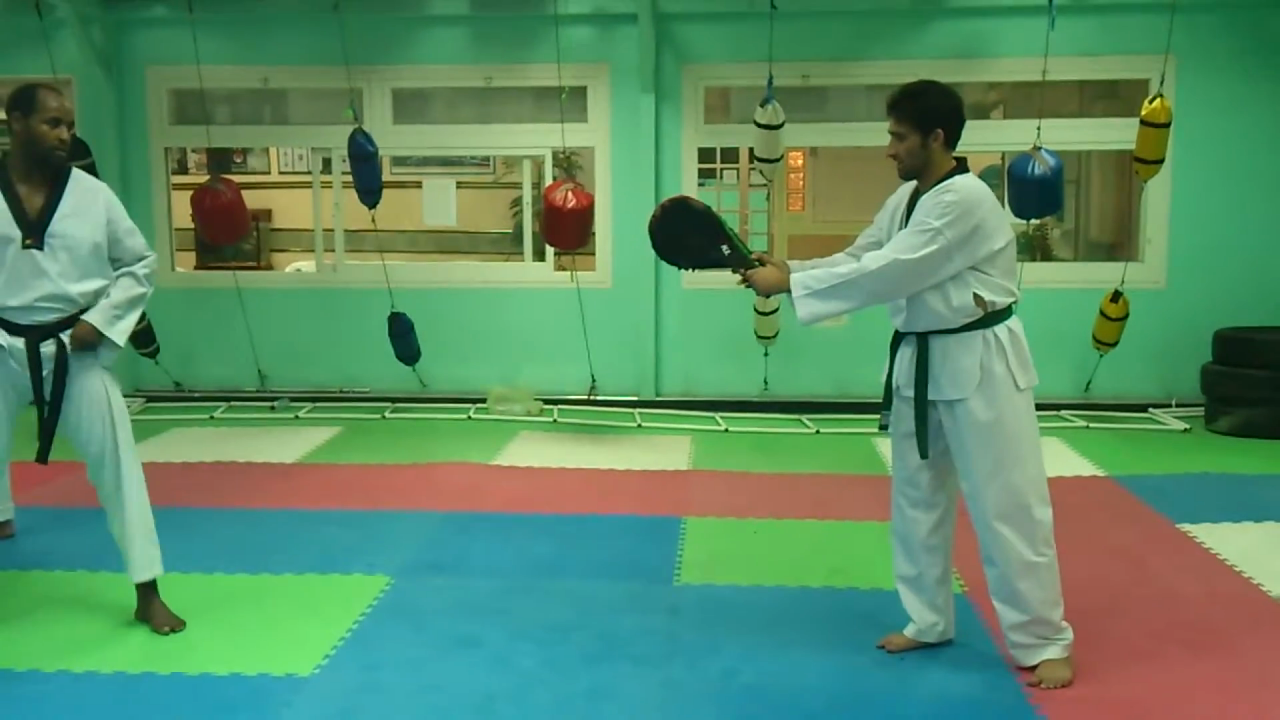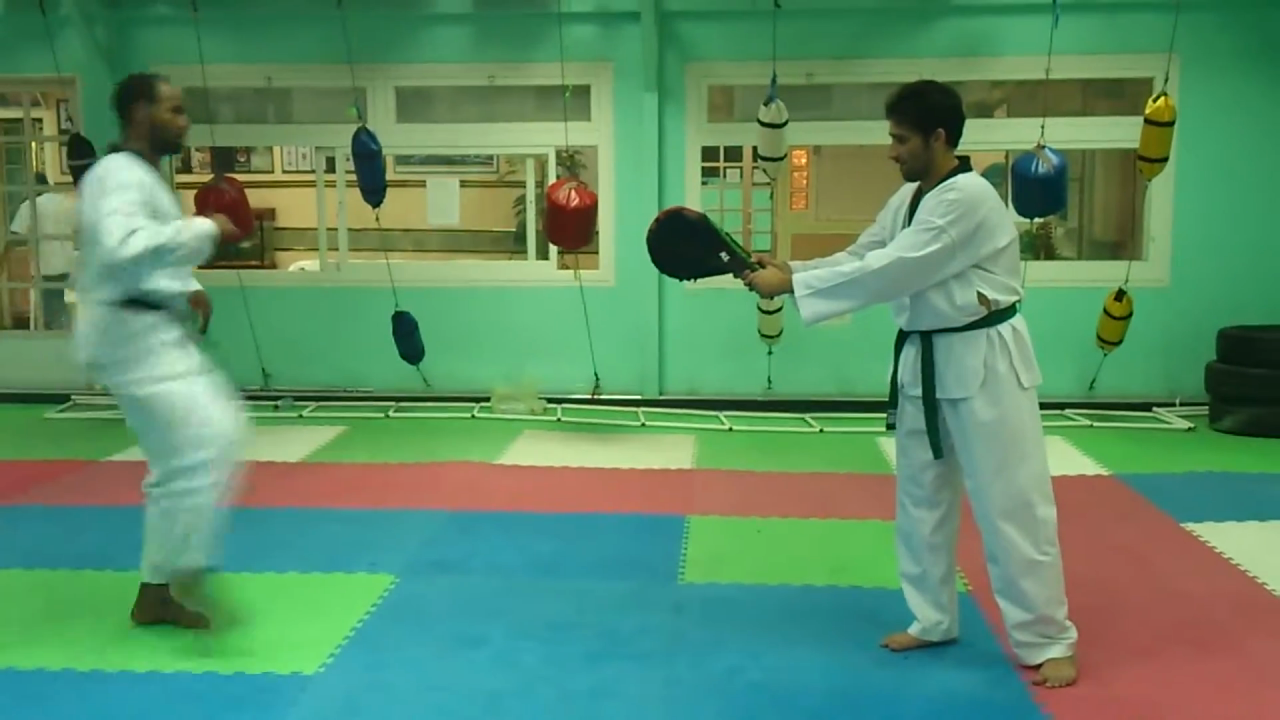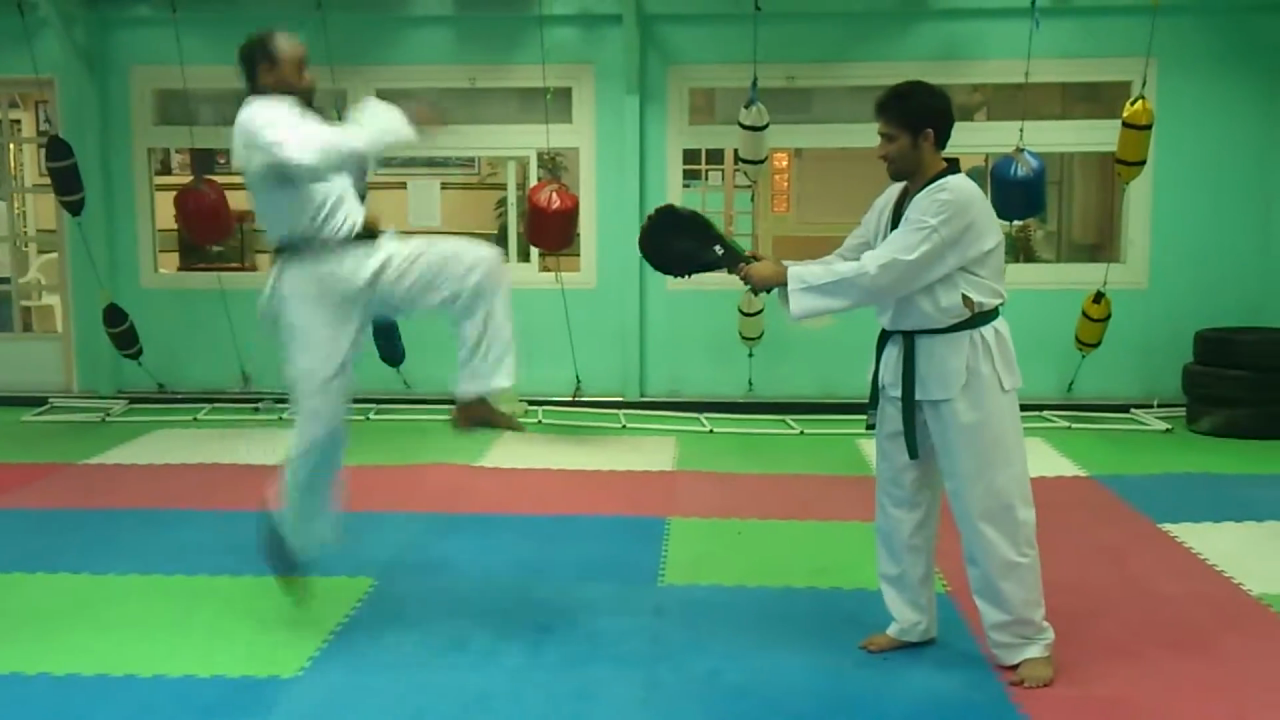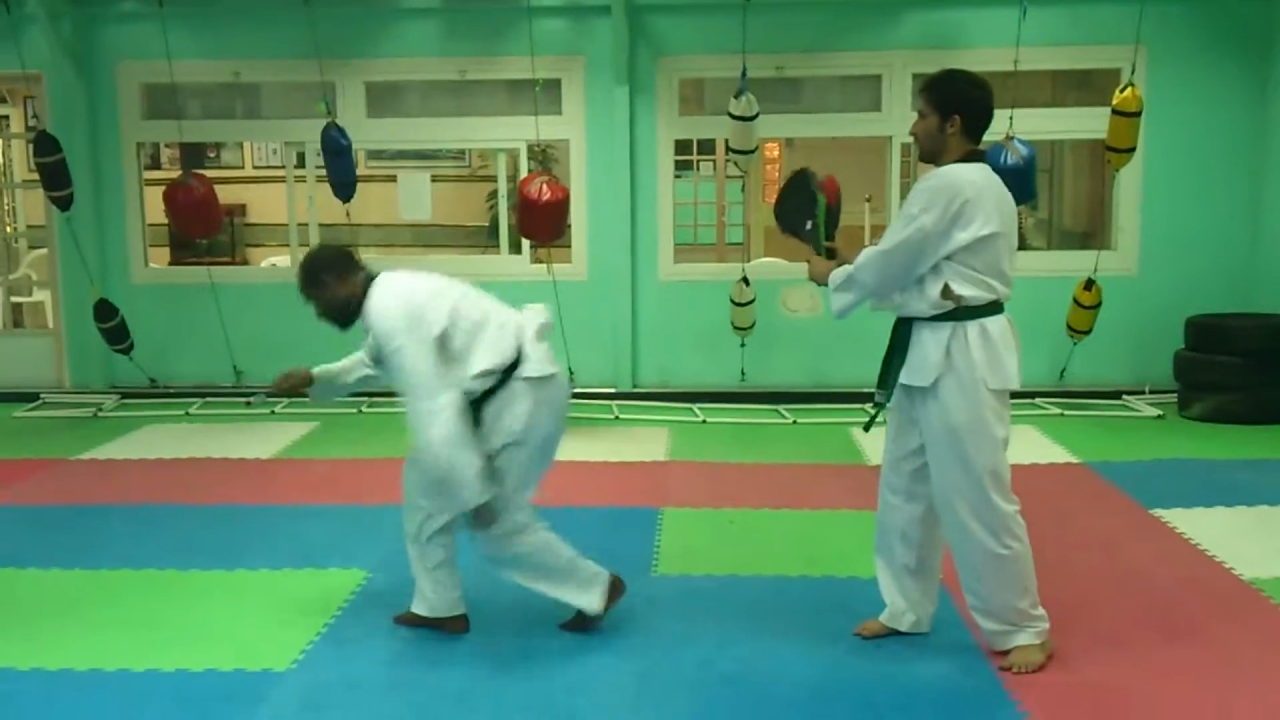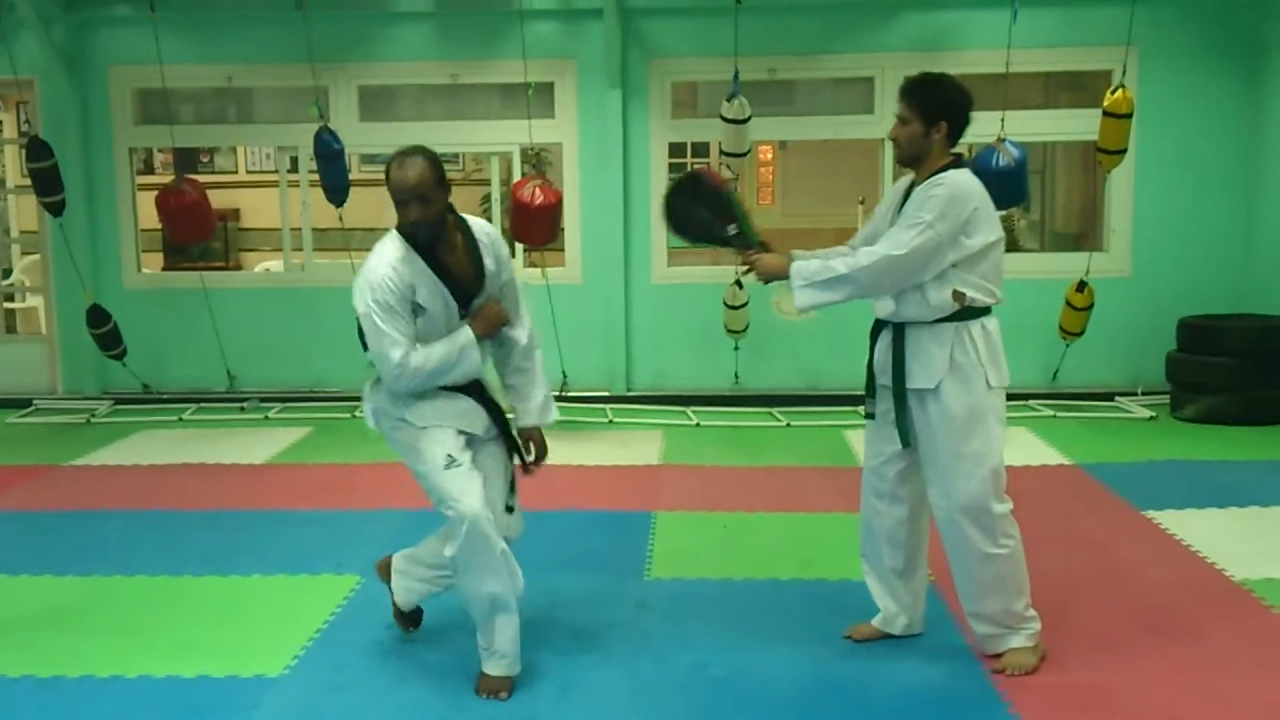
dt=0.7s
person 1, frame 1
left shoulder: (967, 200)
right shoulder: (907, 199)
left elbow: (888, 272)
right elbow: (859, 257)
left wrist: (789, 285)
right wrist: (788, 268)
left hip: (979, 365)
right hip: (920, 363)
left knee: (1006, 505)
right knee: (917, 497)
left ankle: (1045, 641)
right ankle: (928, 620)
person 1, frame 2
left shoulder: (969, 198)
right shoulder: (909, 198)
left elbow: (890, 272)
right elbow: (860, 256)
left wrist: (791, 286)
right wrist: (790, 268)
left hip: (984, 363)
right hip: (925, 361)
left knee: (1011, 503)
right knee: (921, 497)
left ankle: (1048, 640)
right ankle: (933, 620)
person 1, frame 3
left shoulder: (957, 200)
right shoulder: (894, 200)
left elbow: (882, 275)
right elbow: (850, 261)
left wrist: (785, 278)
right wrist: (777, 271)
left hip: (964, 366)
right hip: (906, 363)
left knee: (990, 506)
right knee: (900, 498)
left ankle: (1025, 640)
right ankle: (911, 621)
person 1, frame 4
left shoulder: (946, 184)
right shoulder: (984, 185)
left elbow: (889, 262)
left wrist: (833, 278)
right wrist: (853, 272)
left hip: (961, 357)
right hip: (933, 354)
left knee: (976, 498)
right knee: (905, 487)
left ankle: (1024, 628)
right ankle: (906, 610)
person 1, frame 5
left shoulder: (956, 193)
right shoulder: (906, 191)
left elbow: (882, 267)
right elbow: (859, 251)
left wrist: (792, 272)
right wrist: (789, 256)
left hip: (953, 359)
right hip: (902, 355)
left knee: (969, 500)
right knee: (887, 488)
left ankle: (1015, 632)
right ankle: (898, 613)
person 2, frame 1
left shoulder: (93, 195)
left elbow: (139, 264)
left wrist: (101, 320)
left hip: (73, 349)
left knee: (114, 463)
left ankle: (147, 593)
person 2, frame 2
left shoulder: (140, 175)
right shoulder: (123, 174)
right elbow: (121, 251)
left wrist: (187, 288)
right wrist: (202, 232)
left hip: (153, 327)
right hip: (137, 334)
left knee: (178, 464)
right knee: (213, 441)
left ankle: (154, 592)
right ankle: (179, 573)
person 2, frame 3
left shoulder: (289, 121)
right shoulder: (260, 122)
right elbow: (313, 155)
right wrist: (390, 125)
left hip: (367, 263)
right hip: (317, 280)
left knee: (478, 266)
right knee: (320, 424)
left ankle: (476, 398)
right ankle: (292, 534)
person 2, frame 4
left shoulder: (389, 316)
right shoulder: (387, 298)
left elbow: (433, 415)
right elbow: (373, 364)
left wrist: (472, 496)
right wrist: (317, 378)
left hip: (522, 392)
right hip: (494, 389)
left knee: (497, 527)
right knee: (425, 488)
left ankle: (597, 590)
right ankle: (438, 607)
person 2, frame 5
left shoulder: (486, 240)
right shoulder: (384, 272)
left elbow: (516, 334)
right elbow: (400, 368)
left wrist: (531, 415)
right wrist: (474, 333)
left hip: (468, 396)
right hip: (413, 408)
left knee: (495, 526)
right knee: (472, 518)
left ankle: (402, 572)
right ankle: (500, 657)
